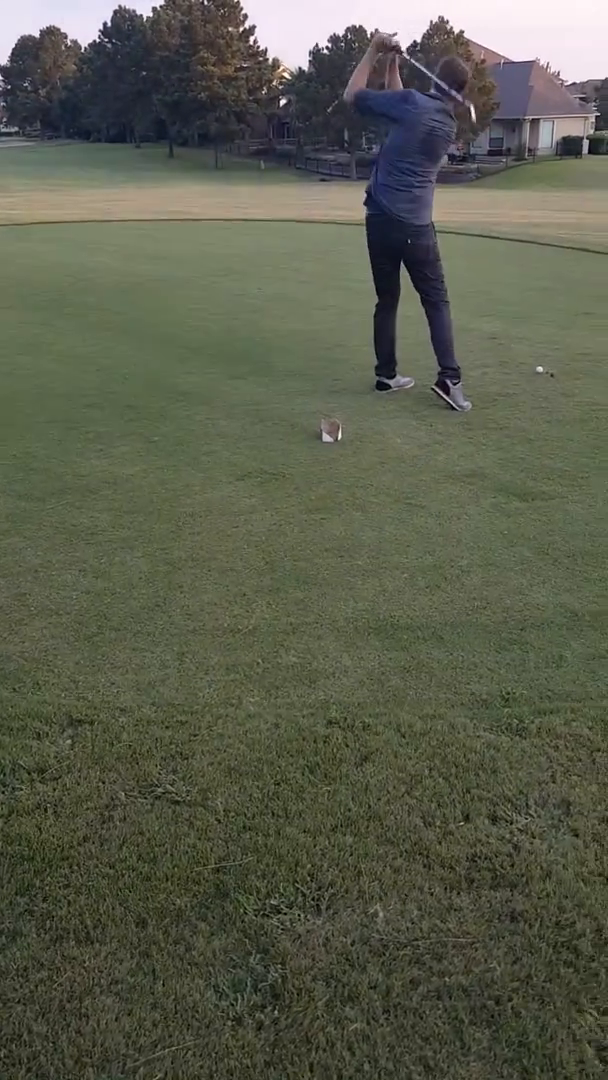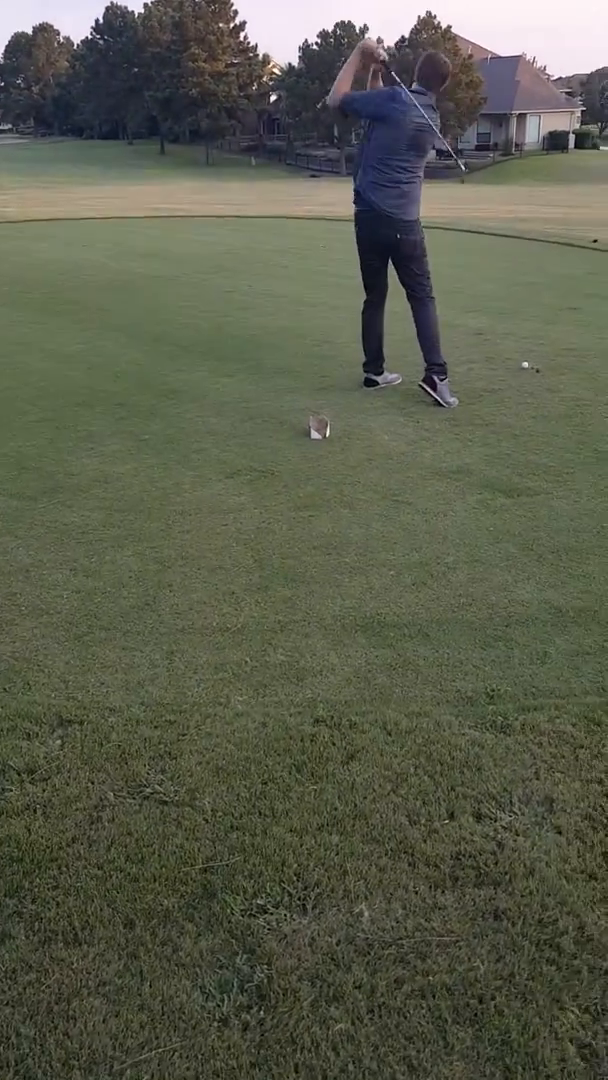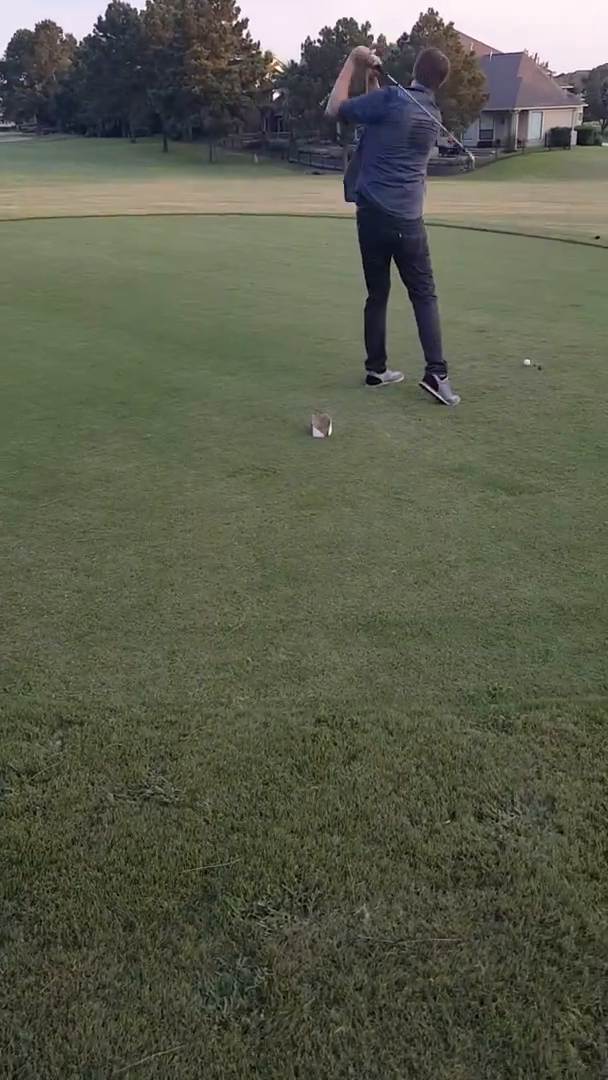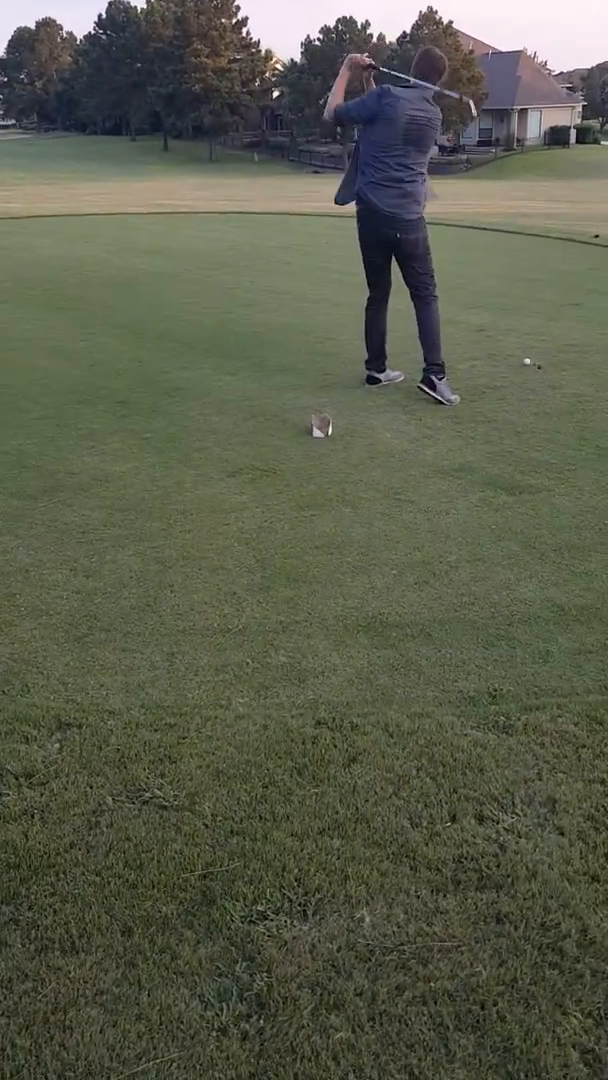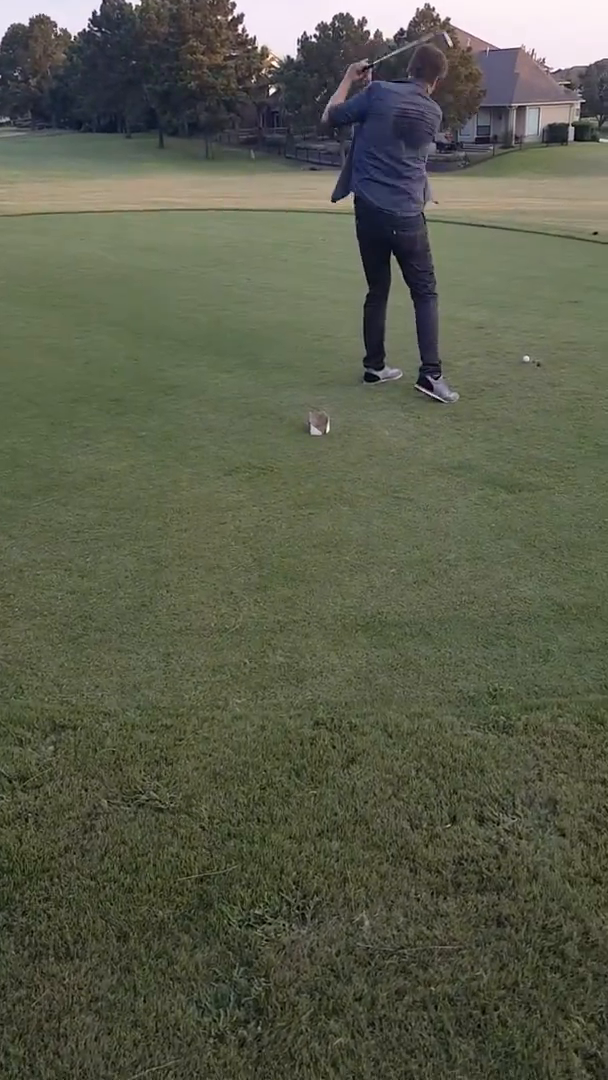
dt=0.1s
person 1, frame 1
left shoulder: (411, 104)
right shoulder: (449, 127)
left elbow: (352, 97)
right wrist: (393, 65)
left hip: (381, 220)
right hip: (418, 226)
left knee: (387, 300)
right knee: (436, 301)
left ankle: (386, 374)
right ankle: (449, 376)
person 1, frame 2
left shoulder: (394, 100)
right shoulder: (432, 118)
left elbow: (337, 100)
left wrist: (358, 55)
left hip: (370, 216)
right hip: (406, 221)
left knee: (374, 297)
right knee: (422, 297)
left ankle: (374, 371)
right ankle: (435, 372)
person 1, frame 3
left shoulder: (392, 100)
right shoulder: (433, 116)
left elbow: (336, 109)
left wrist: (354, 61)
right wrist: (373, 77)
left hip: (372, 215)
right hip: (408, 220)
left knee: (377, 295)
right knee: (424, 296)
left ankle: (376, 369)
right ankle: (436, 371)
person 1, frame 4
left shoulder: (386, 98)
right shoulder: (433, 115)
left elbow: (331, 114)
left wrist: (347, 69)
right wrist: (371, 83)
left hip: (372, 215)
right hip: (409, 219)
left knee: (378, 294)
right knee: (425, 295)
left ankle: (376, 368)
right ankle: (434, 373)
person 1, frame 5
left shoulder: (379, 93)
right shoulder: (433, 112)
left elbow: (329, 117)
left wrist: (350, 79)
left hip: (370, 211)
right hip: (408, 216)
left knee: (377, 291)
right knee: (425, 293)
left ankle: (374, 366)
right ankle: (430, 372)
